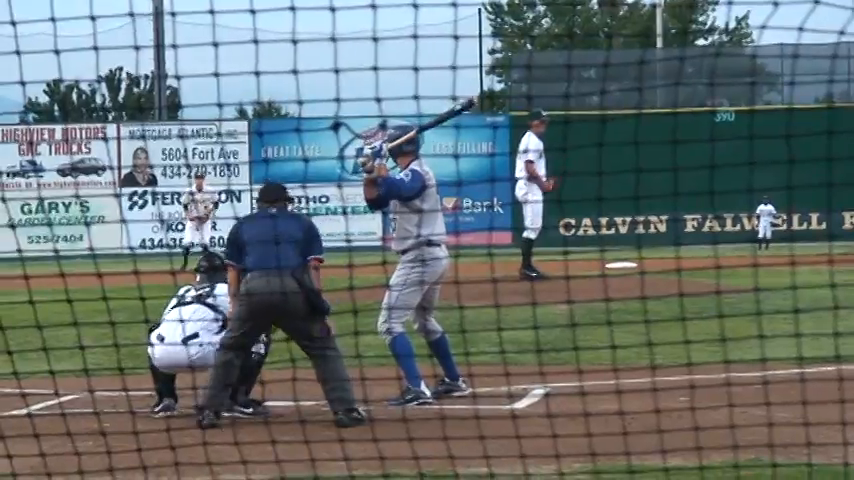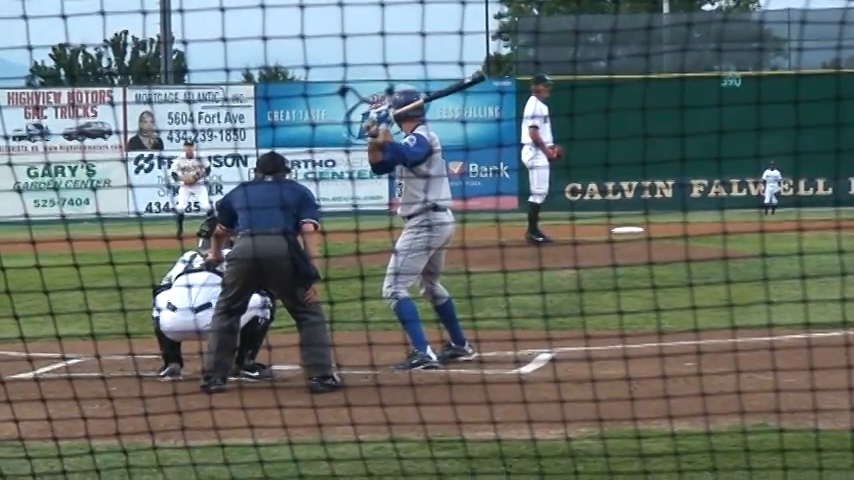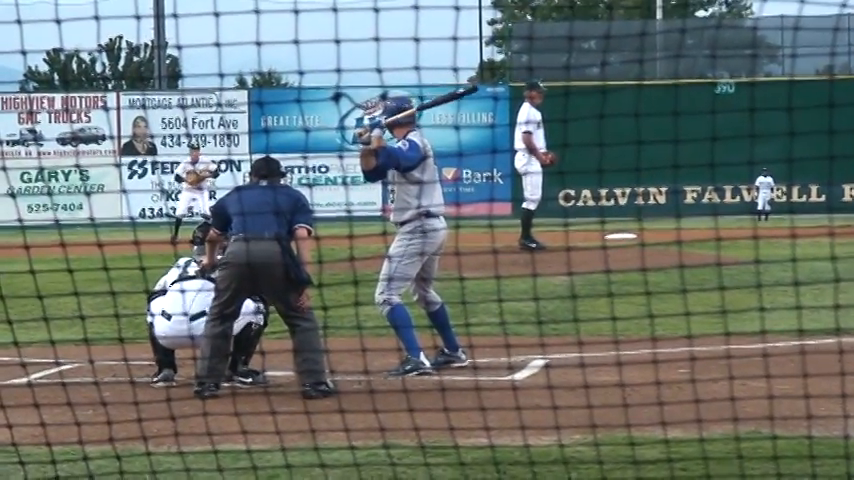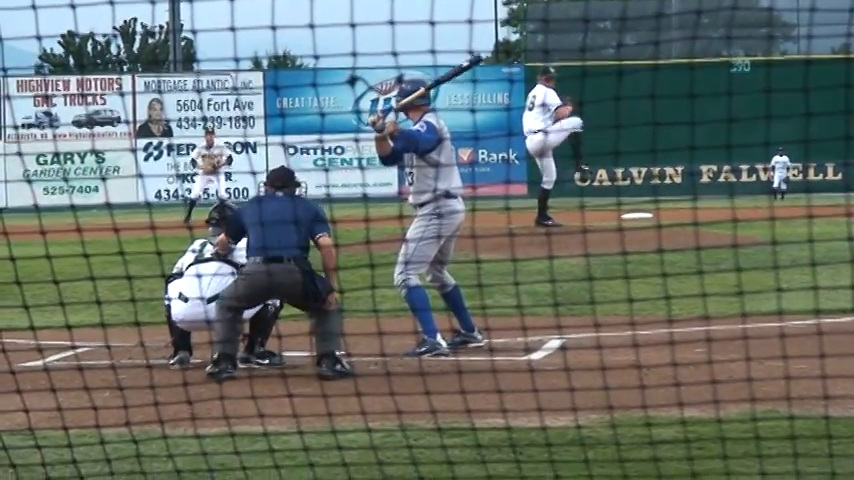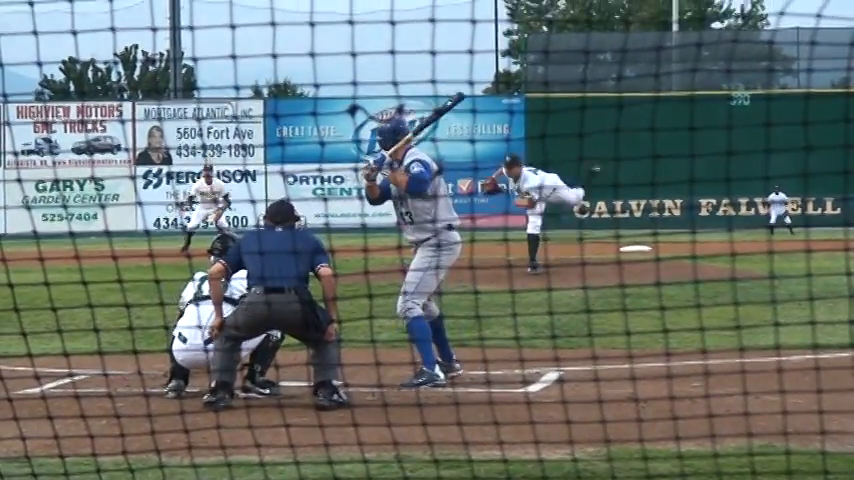
dt=1s
person 1, frame 1
left shoulder: (416, 173)
right shoulder: (409, 175)
left elbow: (394, 190)
right elbow: (375, 202)
left wrist: (379, 166)
right wrist: (370, 175)
left hip: (419, 258)
right hip: (432, 256)
left knee: (389, 323)
right knee: (424, 320)
left ankle: (416, 389)
right ankle: (454, 380)
person 1, frame 2
left shoulder: (422, 138)
right shoulder: (413, 140)
left elbow: (401, 156)
right elbow: (379, 166)
left wrist: (384, 131)
right wrist: (374, 139)
left hip: (424, 223)
right hip: (438, 221)
left knee: (394, 288)
right knee: (430, 284)
left ankle: (423, 353)
right ankle: (460, 345)
person 1, frame 3
left shoulder: (413, 143)
right shoulder: (404, 147)
left elbow: (390, 159)
right elbow: (371, 172)
left wrist: (376, 136)
right wrist: (366, 145)
left hip: (417, 229)
right hip: (430, 227)
left knee: (386, 294)
right knee: (424, 291)
left ankle: (416, 359)
right ankle: (453, 351)
person 1, frame 4
left shoulder: (429, 124)
right shoulder: (422, 128)
left elbow: (412, 142)
right elbow: (388, 157)
left wrist: (392, 128)
right wrist: (380, 132)
left hip: (436, 211)
right hip: (448, 209)
left knee: (405, 275)
right knee: (437, 272)
left ankle: (433, 340)
right ankle: (469, 331)
person 1, frame 5
left shoulder: (416, 161)
right shoulder: (398, 166)
left elbow: (418, 186)
right elbow: (376, 198)
left wrist: (390, 172)
right wrist: (371, 179)
left hip: (438, 242)
right hip: (432, 243)
left knee: (408, 305)
right knee: (422, 301)
left ankle: (431, 371)
right ankle: (448, 361)
person 2, frame 1
left shoulder: (242, 226)
right shoulder: (303, 223)
left elbow: (233, 274)
right elbow: (312, 269)
left wrist: (235, 312)
right wrist: (320, 310)
left hip: (253, 291)
right hip: (293, 290)
left knee: (229, 349)
right knee: (324, 349)
left ankle: (210, 412)
right ankle: (346, 410)
person 2, frame 2
left shoulder: (238, 192)
right shoulder: (299, 191)
left elbow: (219, 232)
right elbow: (308, 231)
left wrist: (215, 254)
right wrist: (312, 275)
left hip: (244, 249)
right hip: (282, 249)
left knee: (226, 312)
right knee: (309, 312)
left ankle: (214, 376)
right ankle: (321, 376)
person 2, frame 3
left shoulder: (232, 197)
right shoulder: (293, 196)
left elbow: (213, 237)
right elbow: (302, 236)
left wrist: (210, 259)
right wrist: (304, 281)
left hip: (237, 253)
right hip: (275, 253)
left knee: (219, 317)
right knee: (302, 317)
left ankle: (207, 382)
right ankle: (314, 382)
person 2, frame 4
left shoulder: (249, 207)
right shoulder: (309, 207)
left elbow: (222, 245)
right elbow: (327, 246)
left wrist: (225, 250)
right wrist: (332, 288)
left hip: (256, 273)
right hip: (295, 274)
left knee: (226, 304)
right knee: (329, 306)
left ankle: (223, 362)
right ankle: (329, 361)
person 2, frame 5
left shoulder: (248, 239)
right shoulder: (308, 239)
left elbow: (215, 272)
right elbow: (327, 275)
left wrist: (218, 315)
right wrist: (332, 318)
left hip: (256, 303)
right hip: (295, 304)
left knee: (225, 334)
right knee: (327, 336)
left ankle: (220, 392)
right ankle: (326, 391)
person 3, frame 1
left shoulder: (183, 291)
right shoulder: (229, 291)
left hip: (162, 356)
right hip: (201, 351)
left knee: (155, 335)
right knee: (259, 336)
left ankle: (165, 399)
right ankle: (238, 401)
person 3, frame 2
left shoulder: (186, 257)
left elbow: (165, 286)
left hip: (170, 325)
right hip: (211, 322)
left knee: (160, 298)
right knee: (264, 301)
left ankle: (171, 364)
right ankle: (244, 365)
person 3, frame 3
left shoulder: (180, 264)
left elbow: (157, 291)
left hip: (166, 333)
right hip: (206, 331)
left knee: (155, 303)
right knee: (257, 307)
left ankle: (165, 370)
right ankle: (237, 370)
person 3, frame 4
left shoulder: (196, 245)
right shoulder: (244, 243)
left elbow: (176, 275)
left hip: (183, 315)
left knee: (174, 286)
left ankle: (180, 352)
right ankle: (254, 351)
person 3, frame 5
left shoulder: (198, 278)
right shoulder: (245, 276)
left elbow: (183, 309)
left knee: (181, 326)
left ankle: (176, 381)
right ankle: (254, 381)
person 4, frame 1
left shoulder: (531, 139)
right shoulder: (533, 140)
right elbow: (530, 168)
left wrist: (544, 182)
right wrist: (543, 184)
left hip: (531, 187)
right hip: (531, 187)
left knee: (533, 227)
right knee: (533, 227)
left ankle: (527, 265)
right ankle: (525, 268)
person 4, frame 2
left shoulder: (540, 105)
right shoulder: (535, 105)
right elbow: (533, 133)
left wrist: (549, 148)
right wrist: (547, 151)
left hip: (539, 152)
right hip: (536, 152)
left knee: (540, 192)
right knee: (539, 192)
left ankle: (534, 230)
right ankle: (532, 232)
person 4, frame 3
left shoulder: (532, 111)
right shoulder: (528, 111)
right elbow: (527, 139)
left wrist: (543, 154)
right wrist: (540, 157)
left hip: (531, 158)
right hip: (529, 158)
left knee: (532, 198)
right knee: (532, 198)
left ankle: (526, 237)
right ankle: (525, 238)
person 4, frame 4
left shoulder: (533, 94)
right shoulder: (547, 92)
right elbow: (562, 114)
left wrist: (563, 107)
right wrist: (569, 108)
left hip: (531, 142)
right hip: (542, 137)
left knee: (549, 177)
right knee: (575, 122)
left ankle: (542, 216)
right ankle: (578, 163)
person 4, frame 5
left shoulder: (529, 182)
right shoulder: (507, 171)
left elbow: (530, 204)
left wrist: (515, 201)
left hip: (550, 188)
right hip: (533, 195)
left knee: (576, 199)
right knee: (533, 226)
right ankle: (533, 263)
